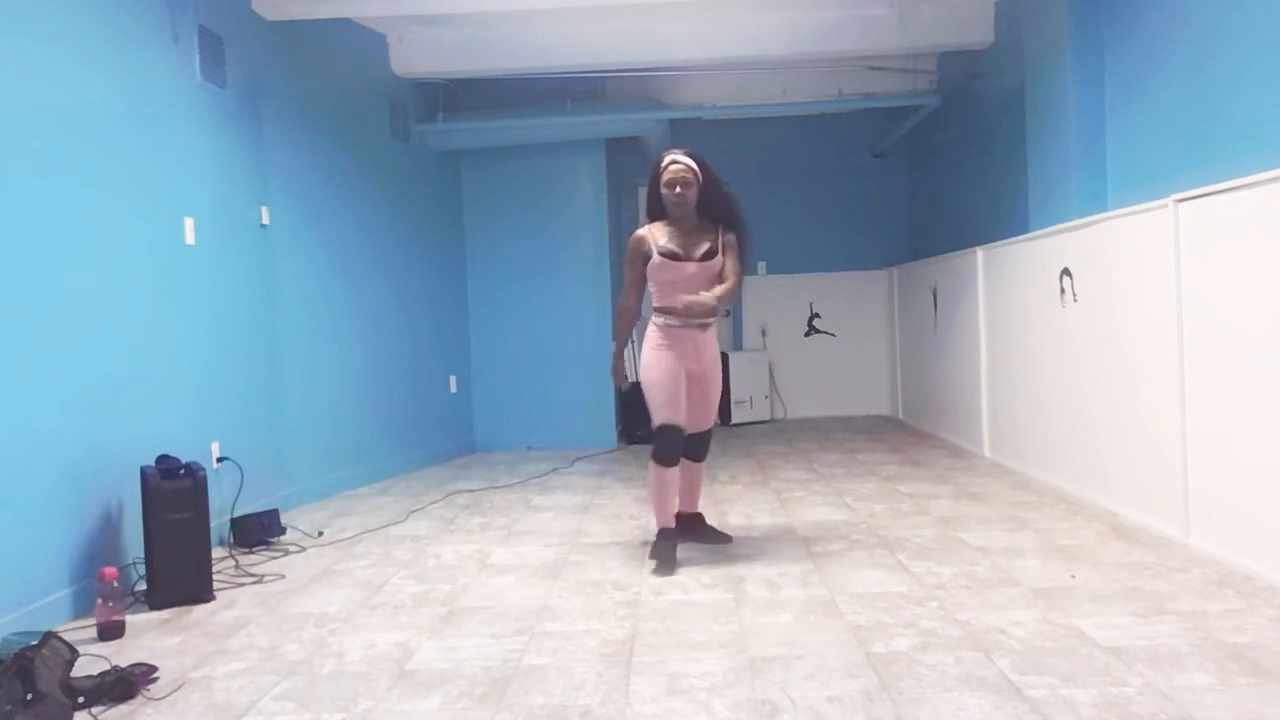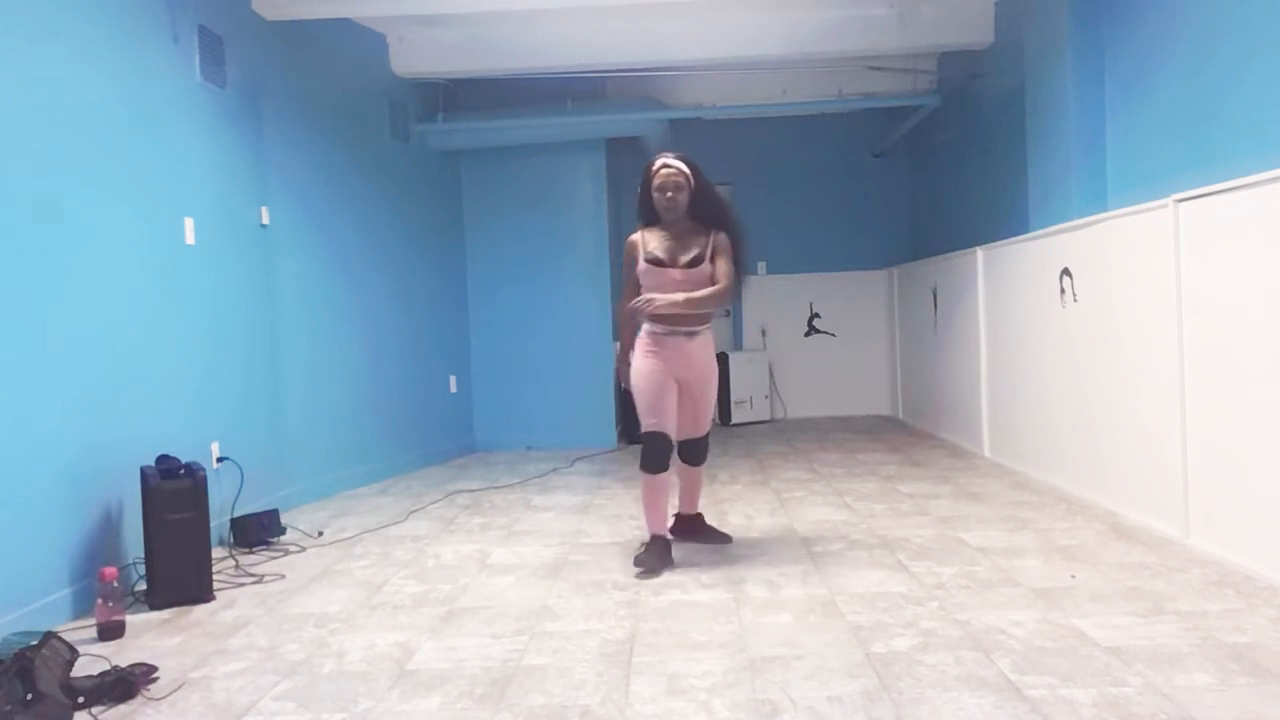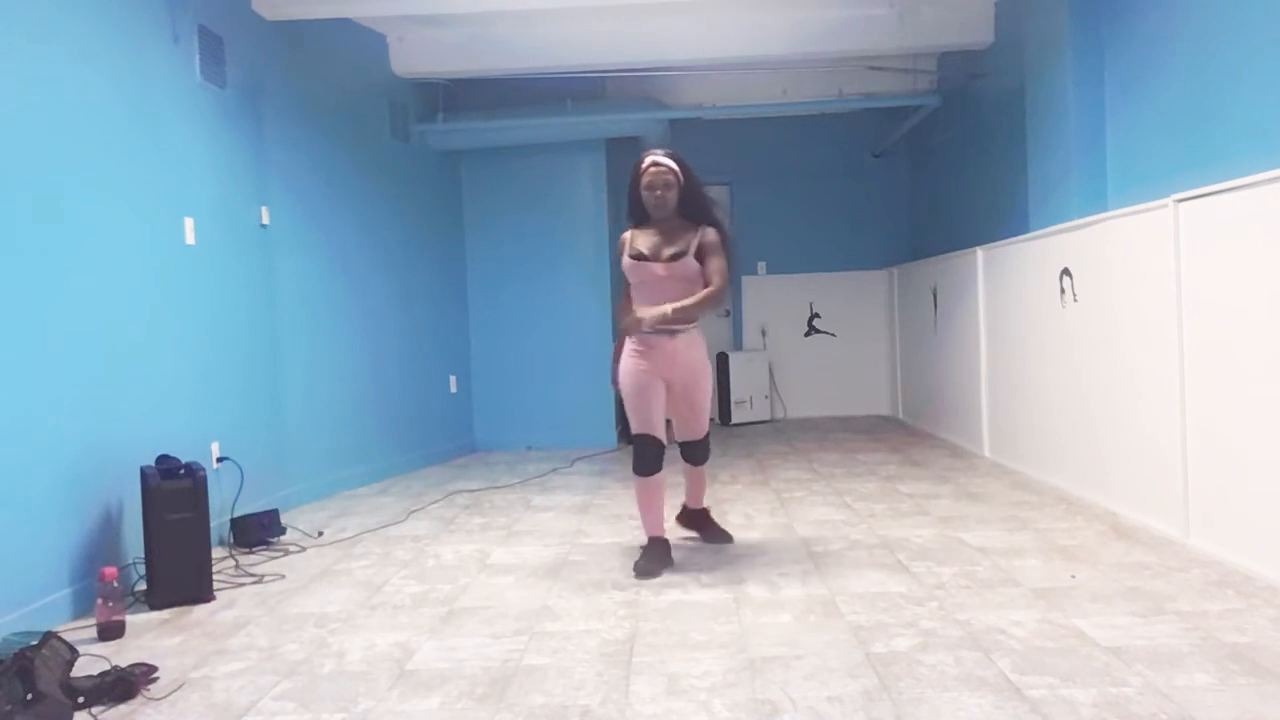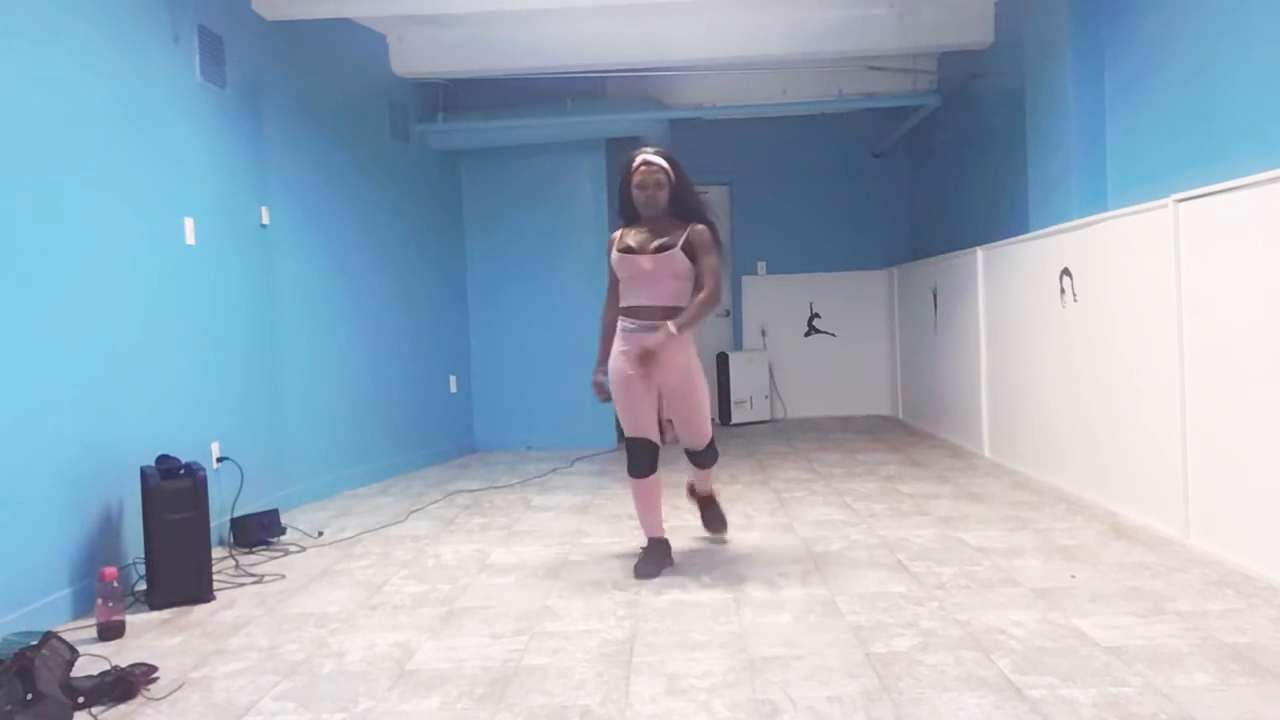
dt=0.1s
person 1, frame 1
left shoulder: (722, 235)
right shoulder: (644, 238)
left elbow: (732, 283)
right elbow: (629, 301)
left wrist: (704, 298)
right wrist: (618, 353)
left hip: (705, 345)
right hip: (662, 344)
left knee: (699, 434)
right knee: (669, 434)
left ankle: (688, 518)
right ankle: (665, 533)
person 1, frame 2
left shoulder: (716, 239)
right shoulder: (637, 242)
left elbow: (723, 290)
right elbow: (629, 304)
left wrist: (671, 301)
right wrist: (621, 358)
left hip: (698, 349)
right hip: (652, 352)
left knee: (694, 439)
right knee: (656, 442)
left ankle: (689, 519)
right ankle: (657, 539)
person 1, frame 3
left shoulder: (705, 236)
right shoulder: (629, 241)
left elbow: (717, 290)
left wrist: (662, 313)
right wrist: (616, 360)
left hip: (688, 349)
right hip: (640, 352)
left knee: (696, 439)
right knee: (646, 444)
left ankle: (695, 511)
right ankle: (655, 542)
person 1, frame 4
left shoulder: (696, 234)
right shoulder: (618, 240)
left elbow: (709, 292)
right elbow: (613, 305)
left wrist: (669, 333)
right wrist: (601, 364)
left hip: (676, 349)
right hip: (627, 351)
left knee: (698, 440)
right knee: (639, 447)
left ankle: (703, 491)
right ankle: (655, 542)
